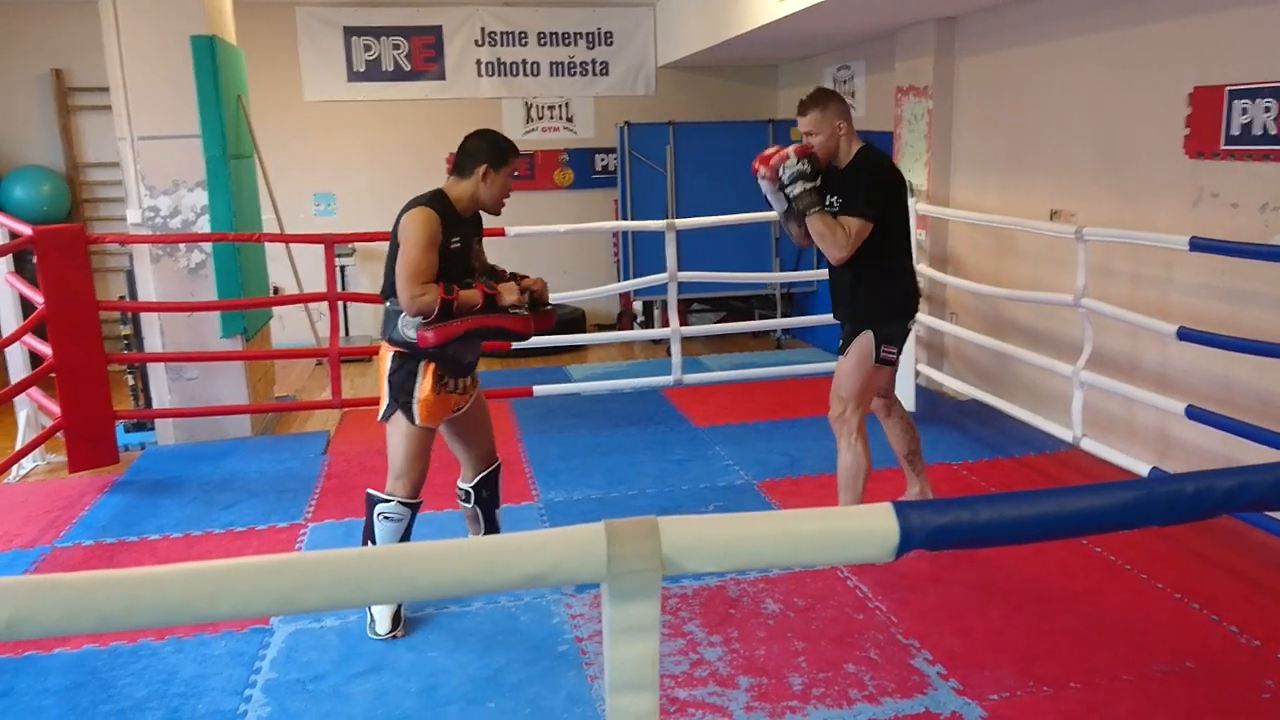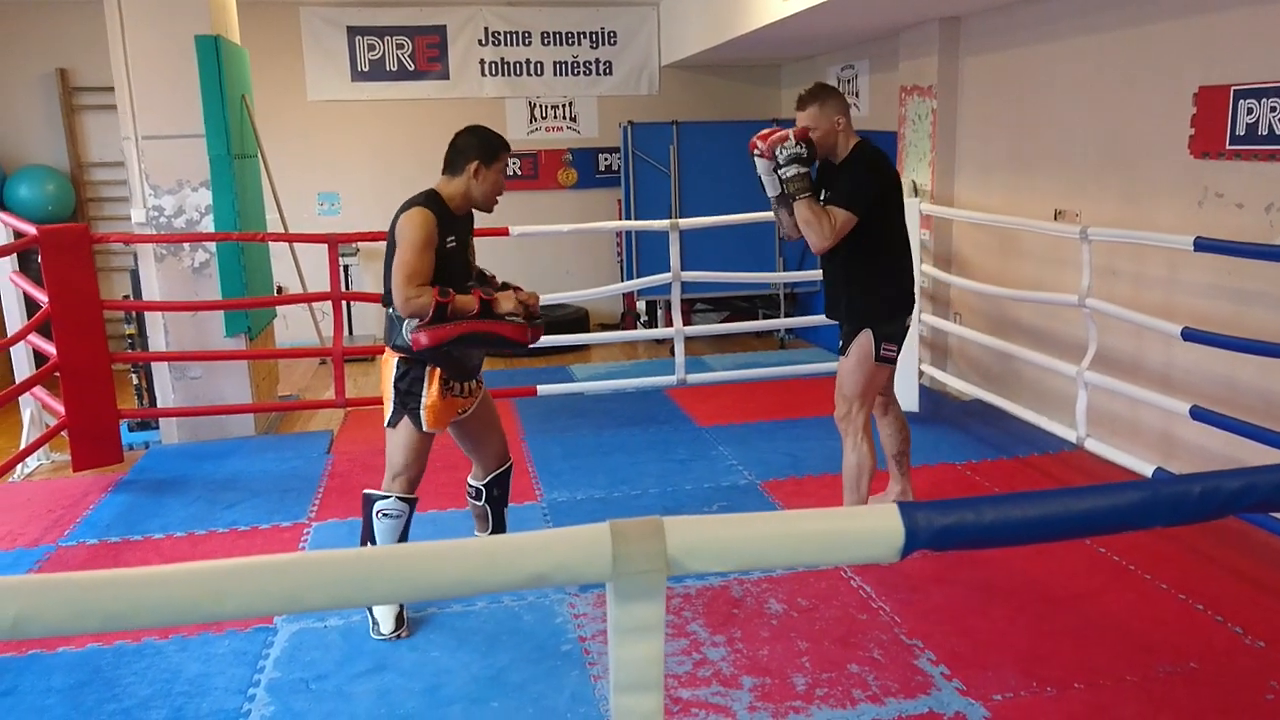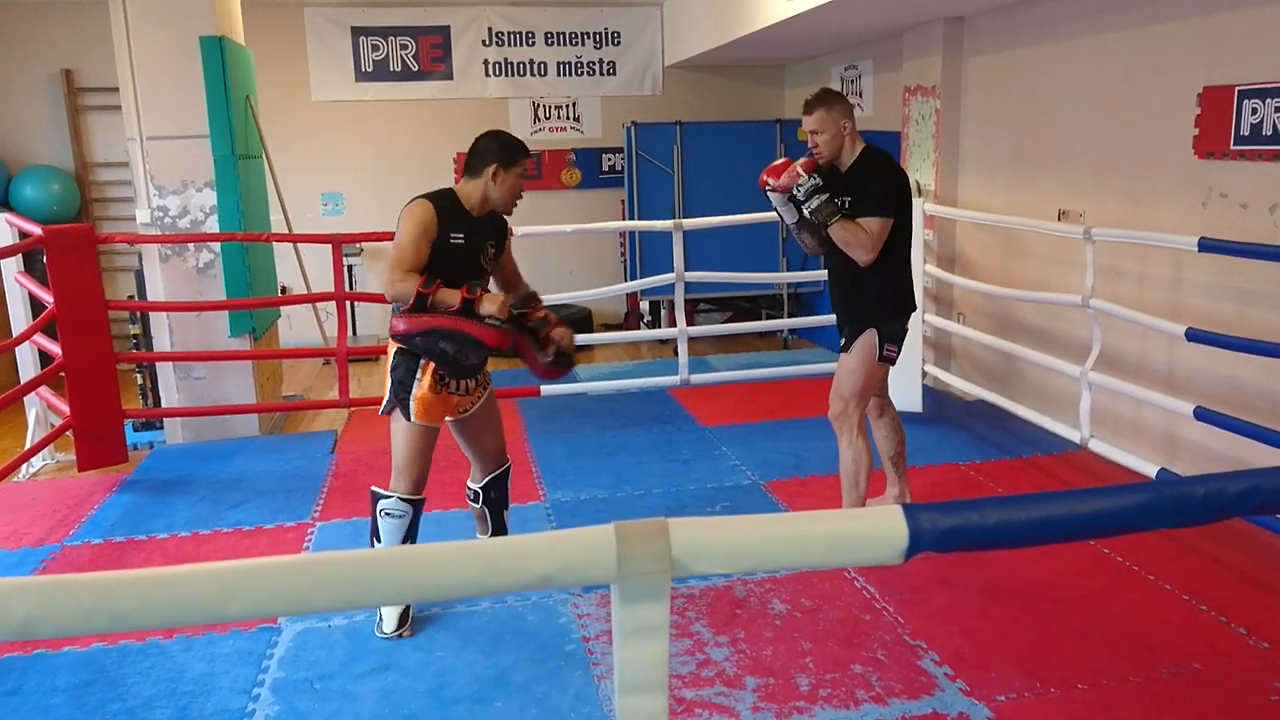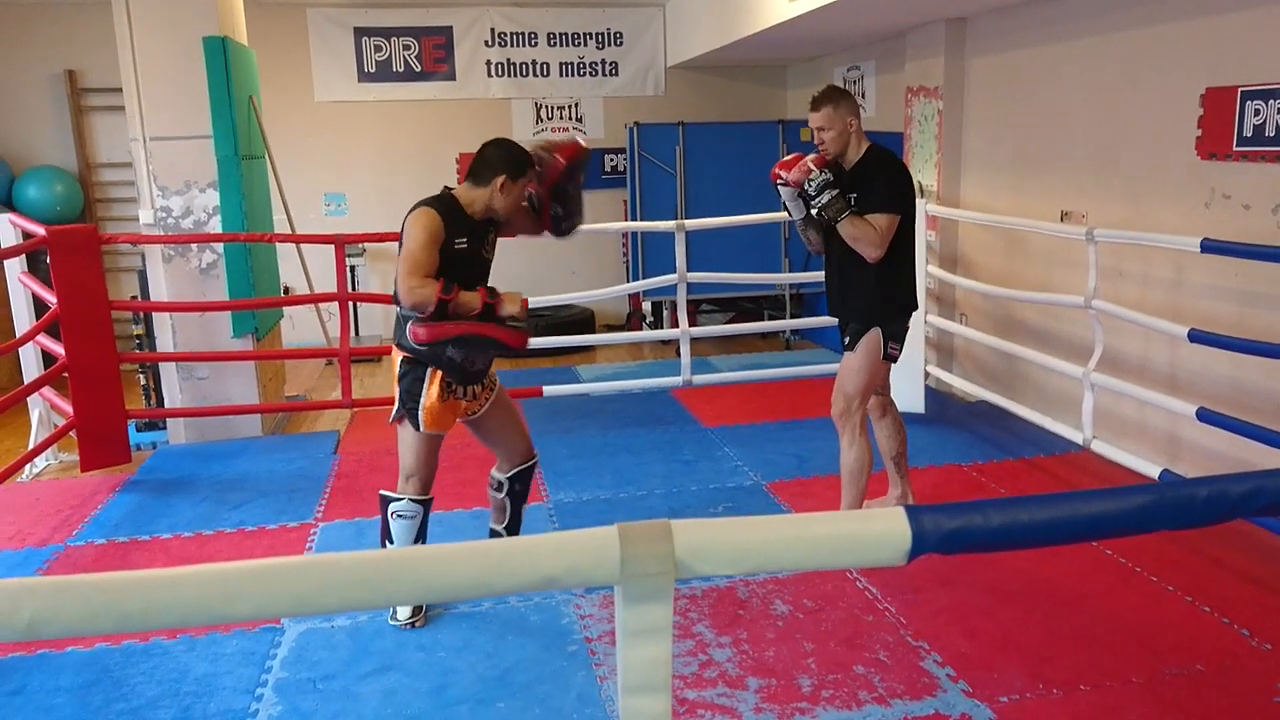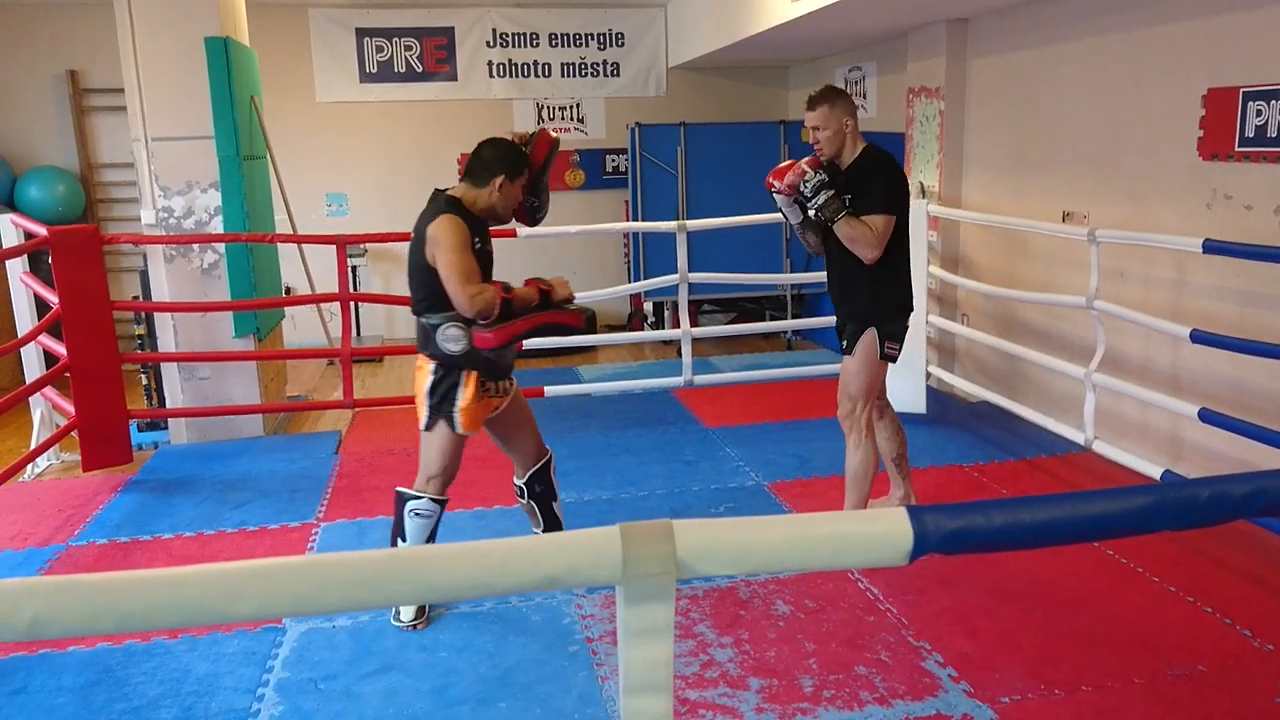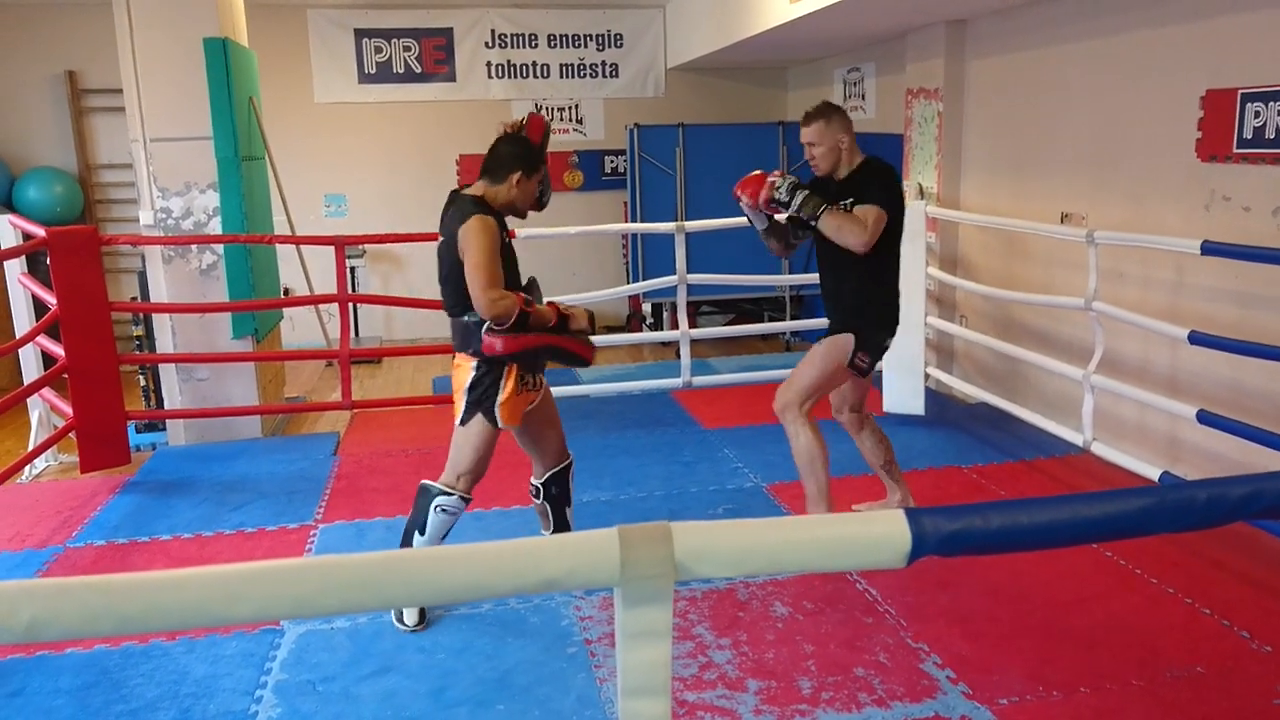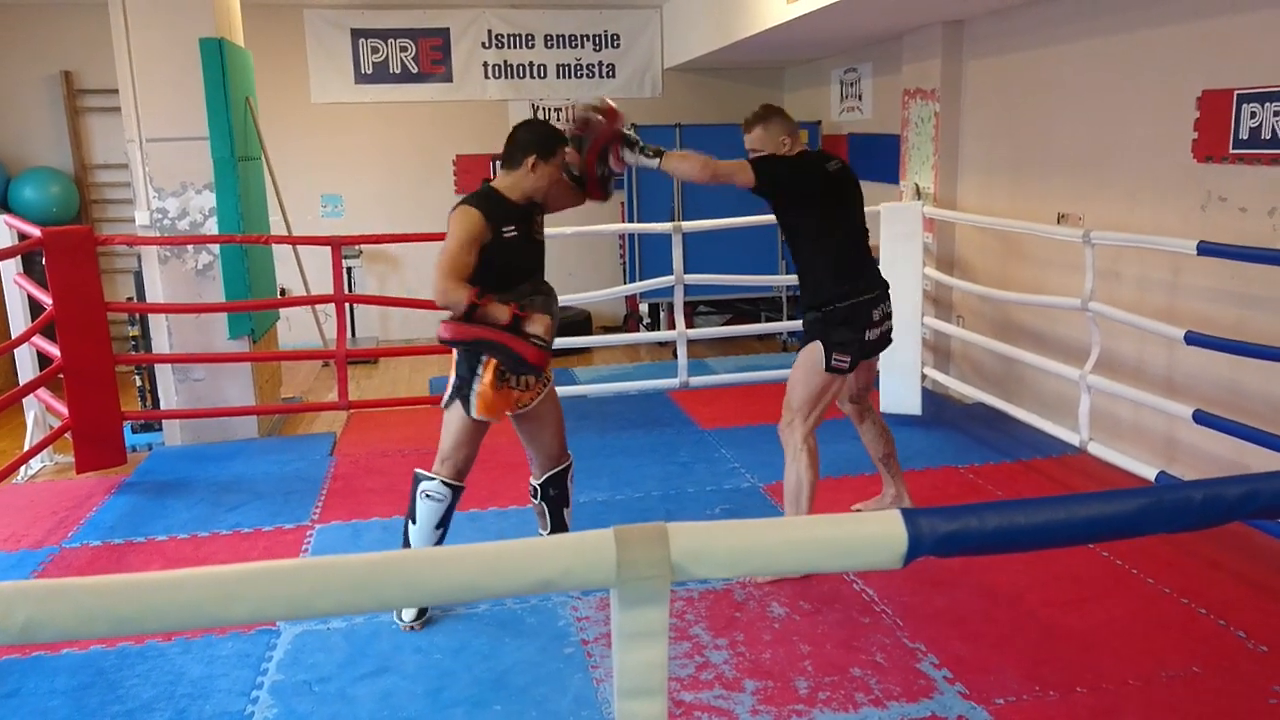
dt=0.2s
person 1, frame 1
left shoulder: (469, 220)
right shoulder: (424, 216)
right elbow: (414, 299)
left wrist: (519, 285)
right wrist: (491, 298)
left hip: (456, 364)
right hip: (415, 366)
left knee: (483, 462)
right knee: (404, 485)
person 1, frame 2
left shoulder: (462, 217)
right shoulder: (420, 217)
right elbow: (409, 300)
left wrist: (510, 293)
right wrist: (490, 304)
left hip: (459, 366)
right hip: (417, 370)
left knee: (495, 461)
right knee: (400, 484)
person 1, frame 3
left shoulder: (493, 225)
right shoulder: (426, 212)
left elbow: (510, 285)
right elbow: (397, 286)
left wrist: (547, 325)
right wrist: (474, 303)
left hip: (468, 366)
right hip: (421, 365)
left knee: (493, 465)
right knee: (406, 485)
person 1, frame 4
left shoulder: (492, 219)
right shoulder: (430, 217)
left elbow: (555, 221)
right elbow: (413, 291)
left wrist: (562, 174)
right wrist: (494, 304)
left hip: (473, 369)
right hip: (426, 370)
left knee: (519, 459)
right knee: (415, 485)
person 1, frame 5
left shoulder: (473, 212)
right shoulder: (446, 223)
left elbow: (531, 212)
right elbow: (473, 301)
left wrist: (534, 162)
right wrist: (543, 293)
left hip: (488, 368)
right hip: (453, 374)
left knee: (534, 459)
right knee: (433, 484)
person 1, frame 6
left shoulder: (475, 203)
right shoulder: (478, 223)
left elbow: (534, 201)
right elbow: (493, 305)
left wrist: (525, 148)
right wrist: (560, 318)
left hip: (515, 365)
right hip: (489, 369)
left knee: (555, 461)
right knee: (459, 480)
person 1, frame 7
left shoulder: (524, 205)
right shoulder: (475, 214)
left elbow: (583, 190)
right elbow: (447, 290)
right wrist: (519, 319)
right hip: (485, 364)
left knee: (554, 463)
right knee: (449, 472)
person 2, frame 1
left shoulder: (873, 172)
right shoulder: (833, 173)
left elbow: (838, 249)
right elbow: (806, 237)
left wrist: (802, 191)
right wrist: (781, 197)
left hip: (881, 310)
right hip: (866, 307)
left knee: (844, 415)
right knee: (882, 402)
right ankle: (920, 492)
person 2, frame 2
left shoulder: (866, 167)
right shoulder: (832, 166)
left elbow: (819, 238)
right elbow: (794, 226)
left wrist: (795, 174)
right wrist: (772, 176)
left hip: (879, 307)
right hip: (865, 304)
left knee: (850, 414)
right knee: (880, 400)
right ankle: (900, 490)
person 2, frame 3
left shoulder: (880, 172)
right shoulder: (832, 175)
left elbow: (864, 251)
right elbow: (815, 245)
left wrist: (817, 202)
right wrist: (788, 207)
left hip: (880, 309)
right hip: (858, 306)
left knee: (844, 413)
right knee: (873, 401)
right ankle: (898, 494)
person 2, frame 4
left shoulder: (886, 171)
right shoulder: (835, 171)
left elbow: (873, 246)
right elbow: (820, 244)
left wrist: (829, 198)
right wrist: (798, 204)
left hip: (880, 308)
right hip: (855, 305)
left knee: (846, 411)
right knee: (876, 401)
right ankle: (900, 495)
person 2, frame 5
left shoulder: (881, 171)
right shoulder: (831, 173)
left elbow: (870, 247)
right elbow: (819, 245)
left wrist: (824, 200)
right wrist: (795, 210)
left hip: (878, 308)
right hip: (854, 306)
left knee: (853, 414)
right knee: (873, 404)
right ankle: (902, 495)
person 2, frame 6
left shoulder: (878, 178)
right shoulder: (822, 187)
left elbow: (859, 237)
right elbow: (784, 246)
left wrist: (803, 202)
right wrist: (762, 219)
left hip: (866, 319)
right hip: (850, 318)
left knee: (789, 405)
right knee: (850, 413)
right ankle: (899, 497)
person 2, frame 7
left shoulder: (791, 173)
right shoulder: (830, 170)
left elbow: (713, 170)
left wrist: (644, 154)
left hip: (842, 315)
right hip: (867, 308)
left knee: (795, 428)
right knee: (857, 405)
right ankle: (896, 494)
